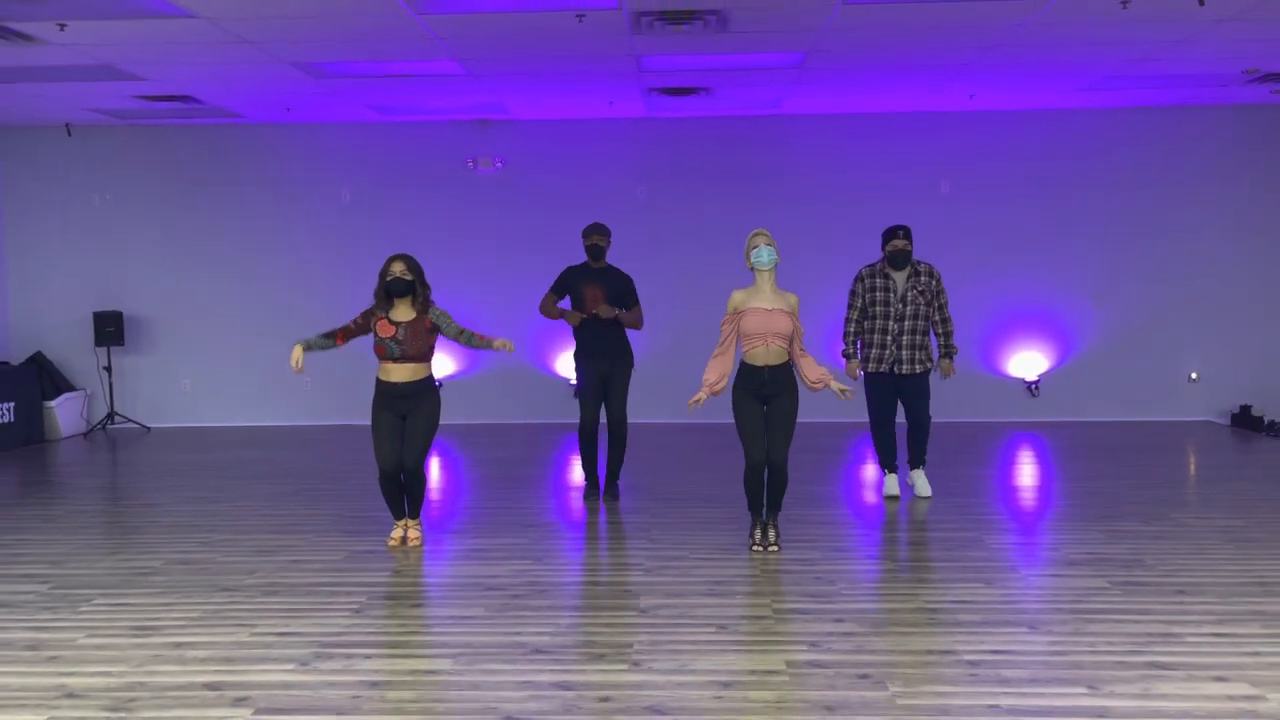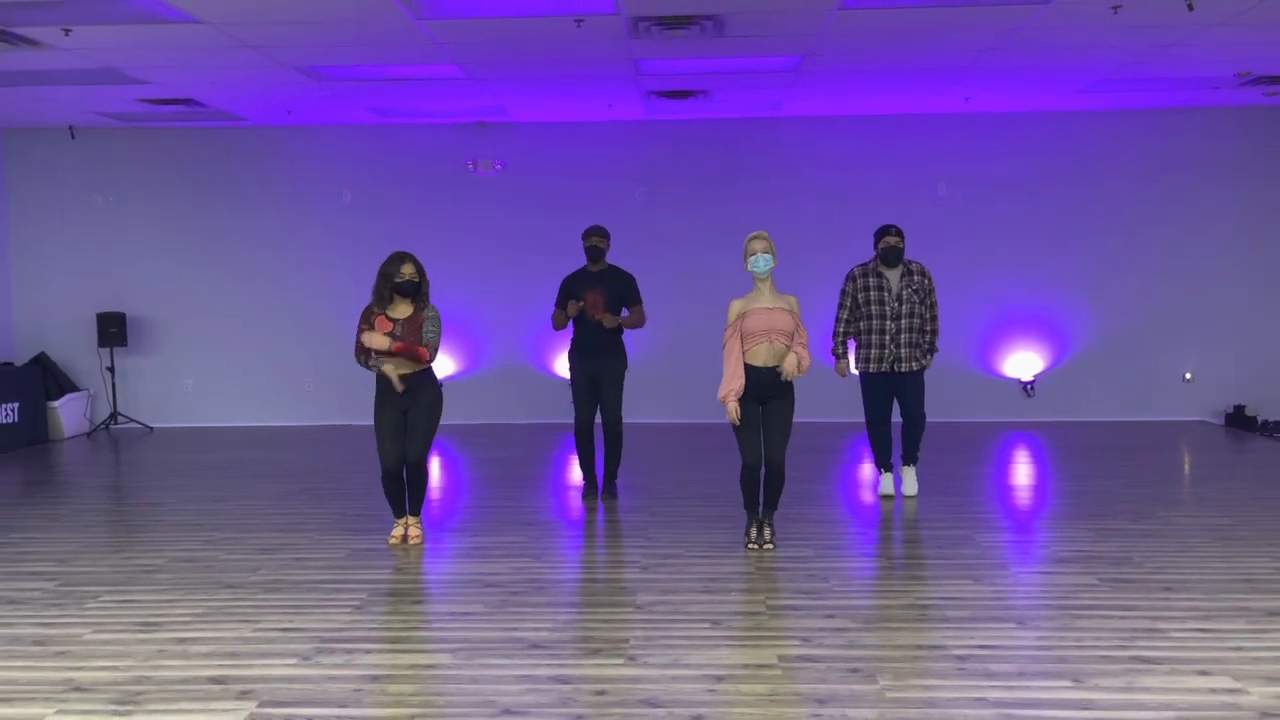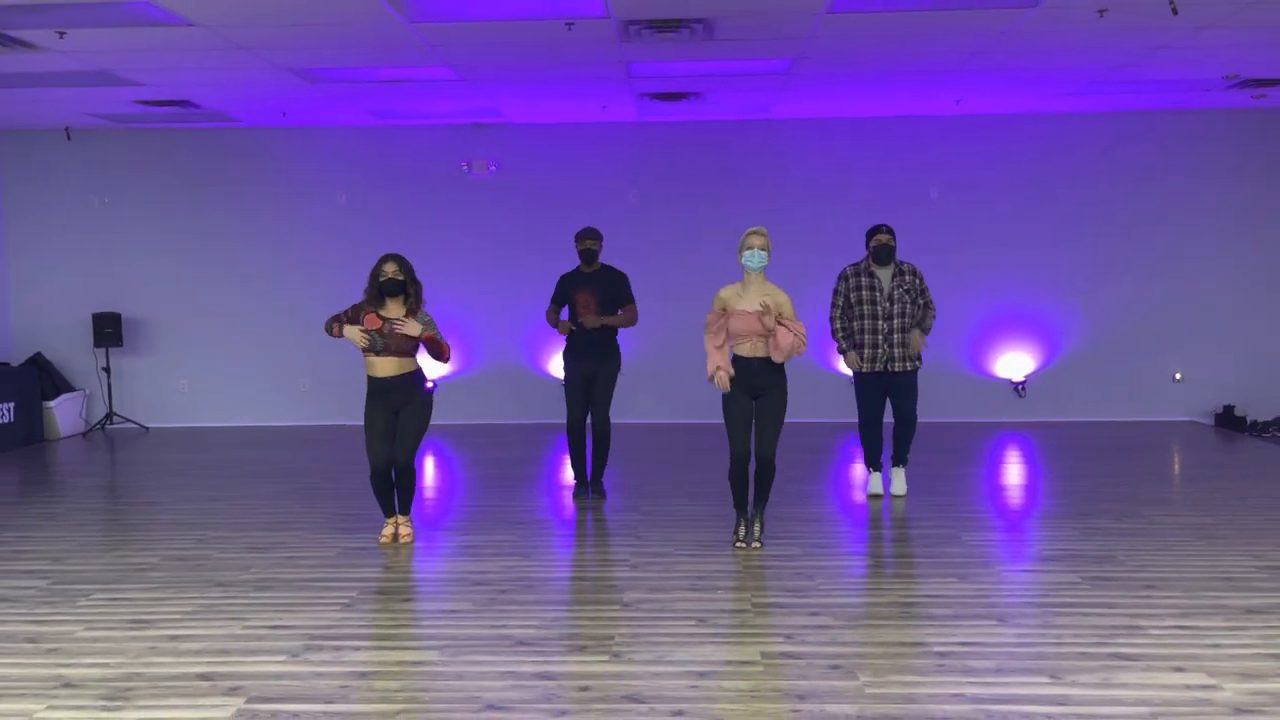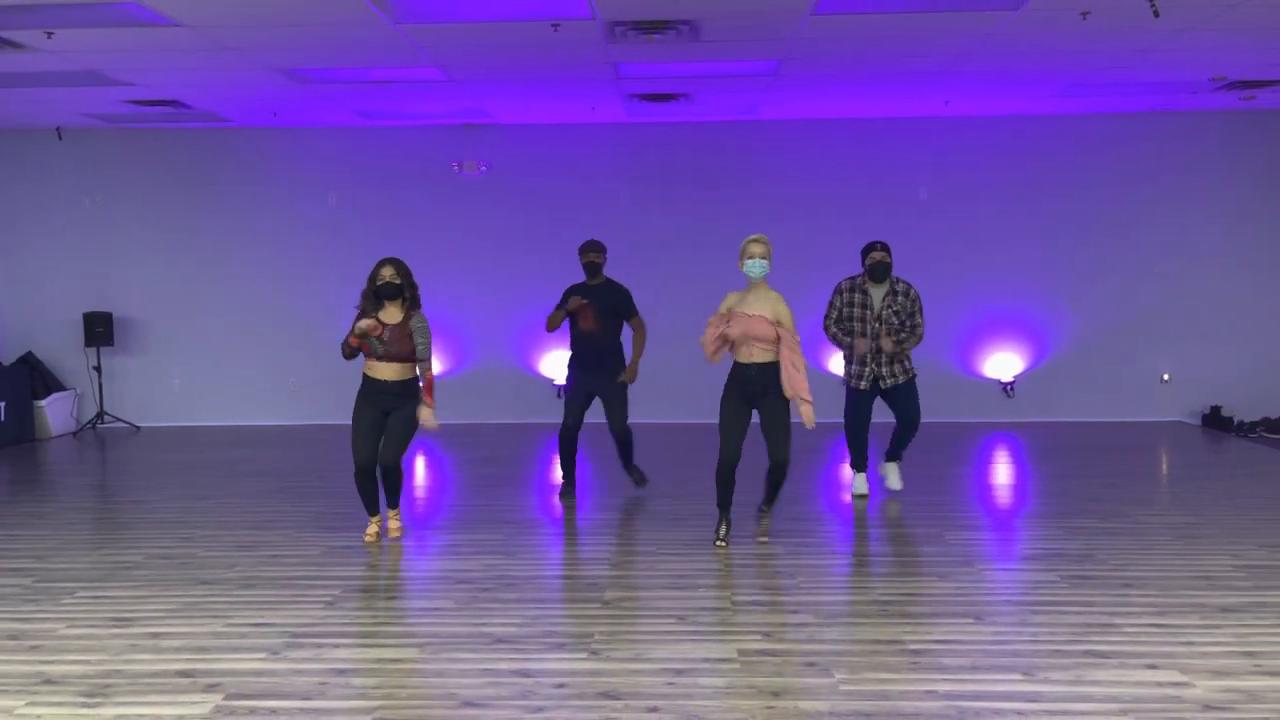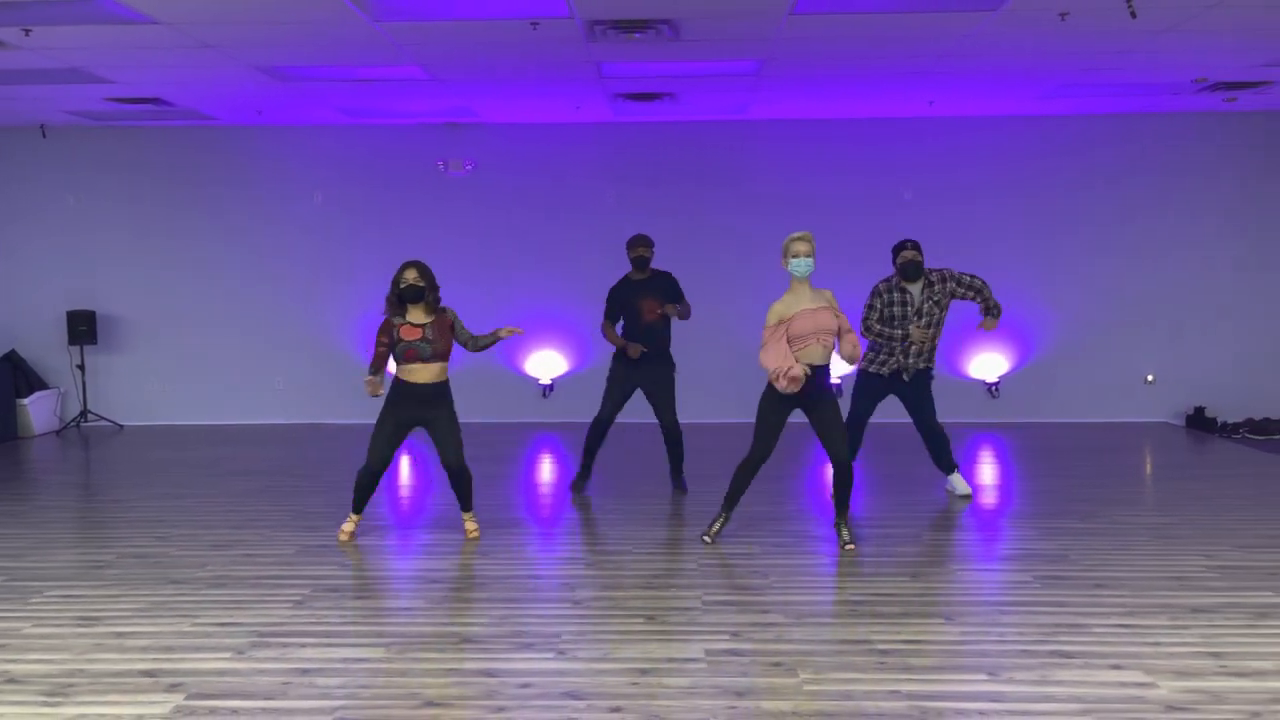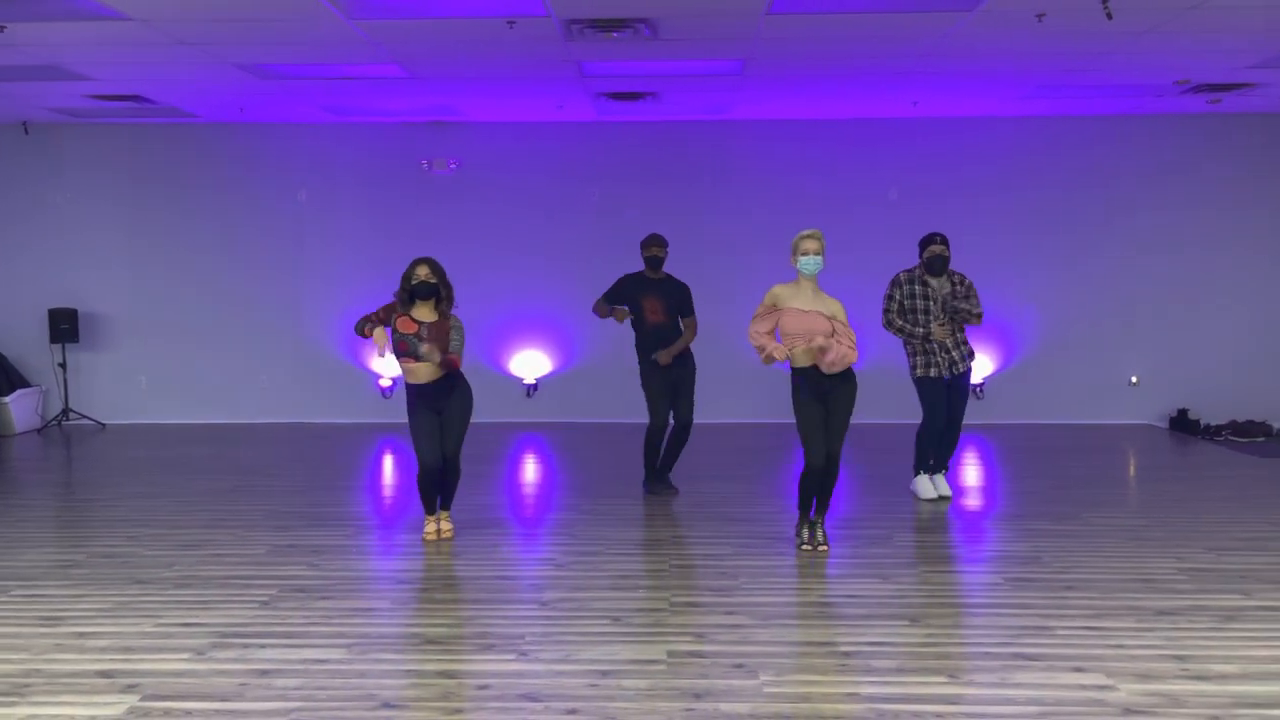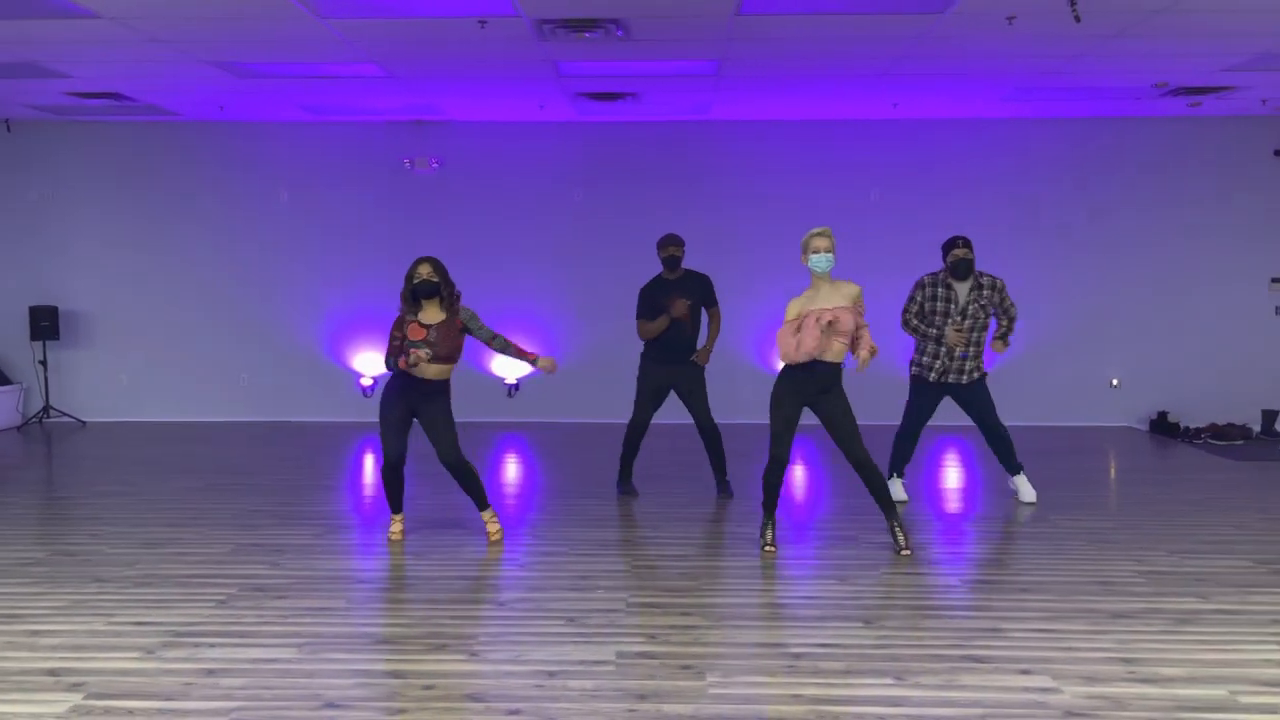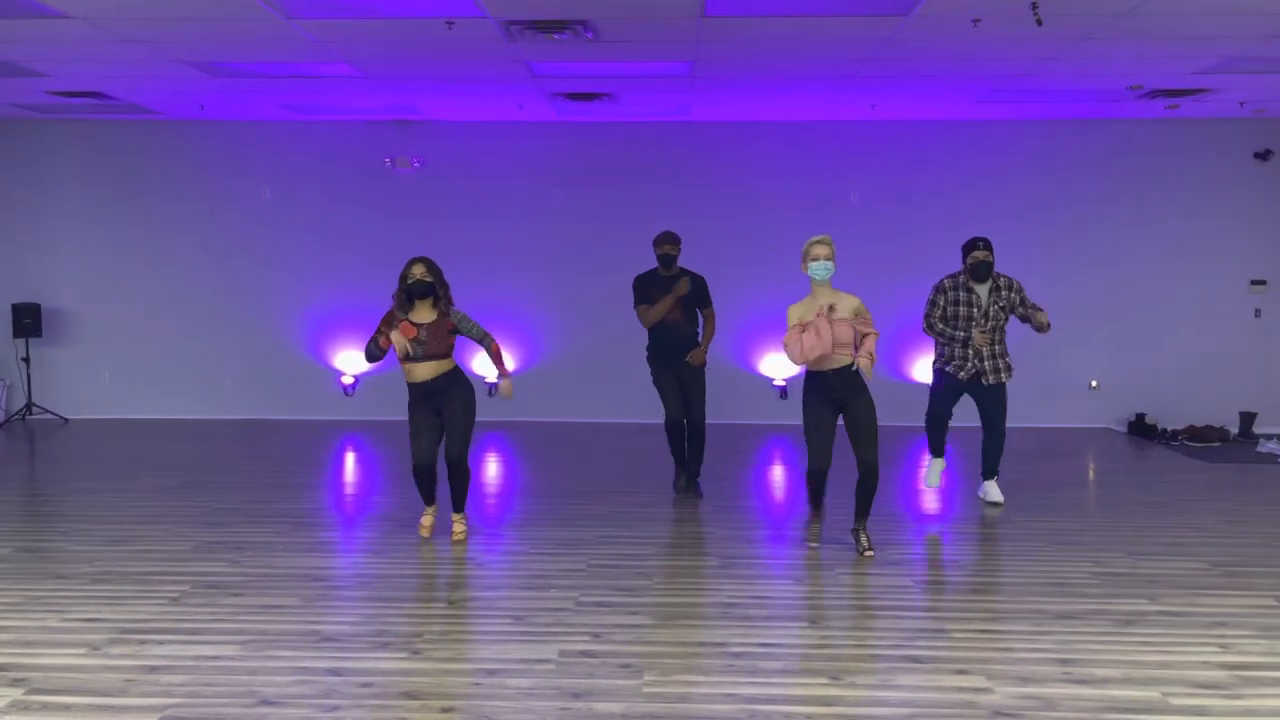
dt=0.4s
person 1, frame 1
left shoulder: (791, 301)
right shoulder: (738, 298)
left elbow: (798, 350)
right elbow: (725, 347)
left wrist: (826, 380)
right wrist: (708, 387)
left hip: (782, 384)
right hip: (748, 384)
left knee: (778, 460)
right knee: (755, 459)
left ankle: (773, 522)
right ankle: (757, 523)
person 1, frame 2
left shoulder: (790, 303)
right shoulder: (739, 305)
left elbow: (799, 344)
right elbow: (731, 352)
left wrist: (795, 358)
right wrist: (729, 395)
left hip: (779, 387)
right hip: (747, 385)
left knee: (775, 460)
right knee: (752, 460)
left ankle: (768, 520)
right ankle: (752, 521)
person 1, frame 3
left shoulder: (779, 298)
right shoulder: (726, 295)
left elbow: (798, 342)
right elbow: (714, 335)
left wrist: (772, 327)
right wrist: (718, 367)
left hip: (772, 378)
right hip: (738, 377)
left knee: (765, 453)
right knee: (739, 454)
left ankle: (758, 515)
right ankle: (741, 518)
person 1, frame 4
left shoulder: (778, 305)
right shoulder: (732, 301)
left elbow: (792, 354)
right elbow: (710, 337)
left wrist: (802, 400)
right wrist: (724, 336)
left hip: (771, 384)
right hip: (737, 383)
left knee: (780, 459)
right knee: (728, 457)
left ankle: (765, 509)
right ankle: (724, 518)
person 1, frame 5
left shoulder: (825, 297)
right shoulder: (779, 307)
left elbow: (842, 330)
right elbow: (770, 353)
left wrist: (850, 347)
right wrist: (789, 369)
left hip: (820, 386)
right hip: (784, 387)
left knee: (842, 457)
right knee: (757, 455)
left ankle: (842, 520)
right ankle: (724, 513)
person 1, frame 6
left shoulder: (833, 305)
right shoulder: (777, 294)
left elbow: (850, 353)
right elbow: (758, 329)
left wrist: (827, 349)
right wrist: (772, 348)
left hip: (839, 383)
right hip: (804, 386)
left knee: (832, 455)
right knee: (814, 462)
left ankle: (819, 519)
right ankle: (803, 520)
person 1, frame 7
left shoulder: (852, 292)
right shoulder: (798, 304)
left elbow: (859, 329)
right elbow: (788, 352)
left wrist: (865, 349)
right wrist: (818, 327)
left hip: (829, 386)
right hip: (793, 382)
left knee: (860, 457)
right knee: (777, 458)
left ankle: (892, 520)
right ankle: (768, 521)
person 1, frame 8
left shoulder: (852, 303)
right shoulder: (797, 311)
left elbow: (868, 332)
right elbow: (798, 353)
left wrist: (866, 356)
right wrist: (821, 319)
left hip: (853, 388)
right hip: (818, 391)
left knee: (869, 464)
right knee: (819, 465)
left ankle: (860, 526)
right ankle: (816, 515)
person 2, frame 1
left shoulder: (431, 315)
right shoulder: (374, 316)
left elbow: (461, 334)
right elbow: (340, 335)
left wrist: (492, 342)
right wrist: (304, 346)
left hip: (423, 398)
right hip: (386, 399)
left knee: (412, 464)
right knee: (388, 466)
left ankle: (414, 522)
right ankle: (399, 522)
person 2, frame 2
left shoulder: (427, 313)
right shoulder: (373, 313)
left elbow: (427, 353)
right elbow: (362, 354)
left wrist: (390, 345)
right wrist: (386, 367)
left hip: (424, 390)
right hip: (389, 393)
left knee: (415, 459)
right knee: (390, 463)
left ankle: (415, 520)
right ankle: (400, 520)
person 2, frame 3
left shoulder: (419, 316)
right shoulder: (365, 310)
left elbow: (444, 355)
right elbow: (331, 324)
left wrist: (423, 333)
right wrist: (345, 329)
left hip: (413, 393)
right hip: (378, 396)
left knee: (403, 460)
right knee: (379, 464)
left ankle: (405, 518)
right ankle: (389, 519)
person 2, frame 4
left shoulder: (415, 320)
right shoulder: (368, 315)
left elbow: (425, 366)
right elbow: (347, 353)
left wrist: (426, 406)
right wrist: (358, 332)
left hip: (405, 398)
right hip: (369, 395)
left knee: (389, 460)
right knee: (363, 463)
left ankle: (393, 513)
right ankle: (374, 519)
person 2, frame 5
left shoulder: (445, 317)
right shoulder: (391, 324)
left elbow: (470, 342)
right elbow: (377, 363)
left wrist: (497, 335)
right wrist: (372, 381)
left hip: (439, 402)
right hip: (401, 401)
left knee: (455, 463)
right knee: (375, 464)
left ankle: (468, 515)
right ankle: (354, 517)
person 2, frame 6
left shoulder: (451, 322)
right shoulder: (396, 312)
left elbow: (455, 363)
right elbow: (361, 325)
left wrist: (438, 358)
right wrist: (376, 330)
left hip: (454, 394)
right hip: (420, 400)
left knee: (450, 457)
right knee: (429, 463)
left ankle: (445, 514)
right ankle: (431, 517)
person 2, frame 7
left shoulder: (459, 315)
right shoulder: (405, 320)
left elbow: (495, 341)
right elbow: (390, 362)
left wrist: (534, 359)
right wrist: (412, 357)
left hip: (436, 397)
right hip: (399, 393)
left knee: (451, 458)
right knee: (393, 459)
left ankle: (488, 514)
right ankle: (397, 517)
person 2, frame 8
left shoulder: (450, 316)
right shoulder: (395, 318)
left elbow: (486, 339)
right elbow: (371, 355)
left wrist: (503, 375)
right wrist: (390, 336)
left hip: (455, 392)
right hip: (420, 399)
left knee: (456, 458)
right knee: (422, 460)
left ankle: (458, 516)
right ankle: (429, 509)
person 3, frame 1
left shoulder: (622, 279)
right shoulder: (572, 275)
left elbow: (638, 321)
right elbow: (545, 306)
left wrist: (616, 313)
right wrist: (566, 314)
left hip: (619, 360)
right hip: (587, 359)
left knee: (617, 420)
right knee: (588, 421)
left ankle: (612, 481)
right ankle: (591, 481)
person 3, frame 2
left shoulder: (623, 279)
right shoulder: (571, 282)
left elbow: (639, 317)
right elbow: (556, 324)
left wrist: (618, 320)
right wrist: (567, 313)
left hip: (612, 360)
right hip: (581, 360)
left knee: (612, 420)
right knee: (583, 421)
left ankle: (610, 480)
right ankle: (589, 480)
person 3, frame 3
left shoulder: (616, 278)
right shoulder: (567, 280)
left elbow: (632, 317)
right elbow: (551, 312)
left wrist: (602, 320)
right wrist: (558, 323)
left hip: (606, 359)
right hip: (575, 359)
left knee: (600, 418)
right knee: (575, 420)
left ankle: (597, 480)
right ankle: (580, 480)
person 3, frame 4
left shoulder: (618, 292)
right shoulder: (573, 293)
left elbow: (639, 328)
right elbow: (550, 327)
left wrist: (633, 365)
right wrist: (565, 308)
left hip: (612, 373)
right hip: (579, 371)
left knee: (619, 427)
right knee: (569, 427)
left ankle: (628, 465)
right ankle: (568, 480)
person 3, frame 5
left shoulder: (666, 281)
right shoulder: (619, 291)
left elbow: (685, 308)
right elbow: (607, 328)
left wrist: (677, 311)
right wrist: (626, 345)
left hip: (660, 365)
right hip: (626, 365)
left knee: (669, 422)
right knee: (604, 418)
left ankle: (677, 475)
right ankle: (584, 471)
person 3, frame 6
left shoulder: (679, 288)
right shoulder: (628, 283)
left elbow: (691, 328)
right elbow: (598, 306)
left wrist: (672, 351)
right wrist: (613, 311)
left hip: (682, 363)
right hip: (651, 364)
left knee: (684, 422)
right knee: (659, 421)
left ankle: (663, 473)
right ankle: (651, 478)
person 3, frame 7
left shoulder: (699, 282)
right shoulder: (649, 291)
left elbow: (714, 315)
right elbow: (644, 334)
left wrist: (707, 348)
right wrist: (670, 314)
left hip: (688, 364)
right hip: (654, 366)
left knee: (705, 421)
right knee: (639, 421)
left ankle: (722, 478)
right ankle: (624, 477)
person 3, frame 8
left shoulder: (696, 281)
right shoulder: (643, 282)
left elbow: (709, 317)
right elbow: (646, 320)
left wrist: (703, 348)
right wrist: (674, 295)
left hip: (690, 360)
right hip: (660, 361)
left knee: (696, 419)
right knee: (674, 415)
left ankle: (692, 478)
right ankle: (680, 468)
person 4, frame 1
left shoulder: (929, 275)
right shoulder: (866, 277)
left elbow: (941, 317)
right elbow: (853, 318)
left wrist: (946, 353)
right wrist: (852, 355)
left hip: (915, 363)
right hip: (876, 363)
left knee: (919, 418)
right knee: (881, 420)
left ankle: (916, 470)
right ankle: (890, 474)
person 4, frame 2
left shoulder: (920, 274)
right shoulder: (857, 276)
left elbow: (930, 315)
right elbow: (844, 318)
left wrist: (929, 350)
right wrist: (840, 354)
left hip: (911, 362)
right hip: (872, 362)
left knee: (914, 416)
right knee: (877, 420)
left ankle: (909, 467)
right ankle: (885, 473)
person 4, frame 3
left shoulder: (911, 274)
right shoulder: (849, 275)
left elbow: (927, 308)
right elbow: (837, 316)
left wrist: (921, 330)
right wrist: (846, 349)
left hip: (904, 361)
right hip: (866, 362)
left knee: (906, 417)
right knee: (869, 419)
left ankle: (898, 469)
right ankle: (874, 472)
person 4, frame 4
left shoulder: (907, 292)
right shoulder: (845, 289)
left elbow: (917, 332)
right elbow: (830, 324)
left wrist: (894, 344)
right wrist: (851, 342)
left hip: (898, 371)
right hip: (860, 372)
left knee: (910, 420)
right knee: (855, 426)
left ankle: (891, 463)
right ankle: (859, 473)
person 4, frame 5
left shoulder: (943, 280)
right shoulder: (883, 290)
left elbow: (977, 287)
right elbow: (868, 327)
left wrist: (991, 312)
right wrist: (905, 334)
left hip: (916, 370)
right hip: (877, 366)
left knee: (929, 425)
right knee: (856, 418)
left ankle: (952, 474)
person 4, frame 6
left shoulder: (960, 283)
right shoulder: (902, 281)
left elbow: (976, 316)
right elbow: (890, 319)
left wrist: (950, 299)
right wrist: (927, 332)
left hip: (958, 362)
right hip: (924, 363)
left knee: (953, 421)
right knee: (933, 418)
left ankle: (937, 473)
right ankle: (920, 475)
person 4, frame 7
left shoulder: (992, 286)
right shoulder: (927, 284)
left elbow: (1007, 314)
right elbow: (908, 319)
left wrist: (1002, 339)
right wrist: (941, 335)
left hip: (970, 371)
right hip: (930, 368)
left knee: (991, 424)
right knee: (912, 423)
left ankle: (1016, 475)
right ankle: (895, 478)
person 4, frame 8
left shoulder: (1009, 287)
right shoulder: (947, 286)
left elbow: (1027, 312)
right elbow: (931, 323)
left wrist: (1041, 320)
right wrist: (967, 338)
left hip: (993, 370)
right hip: (952, 365)
left knee: (995, 428)
right knee: (937, 413)
left ankle: (989, 481)
right ankle: (937, 457)
